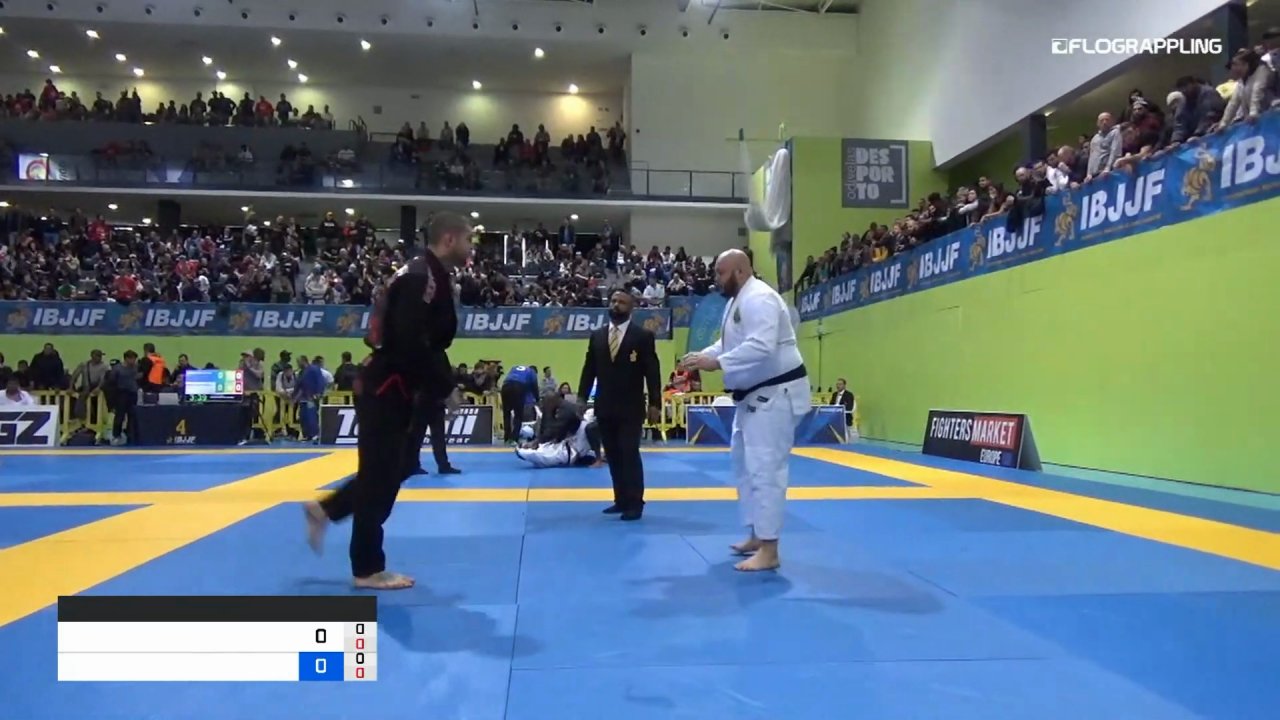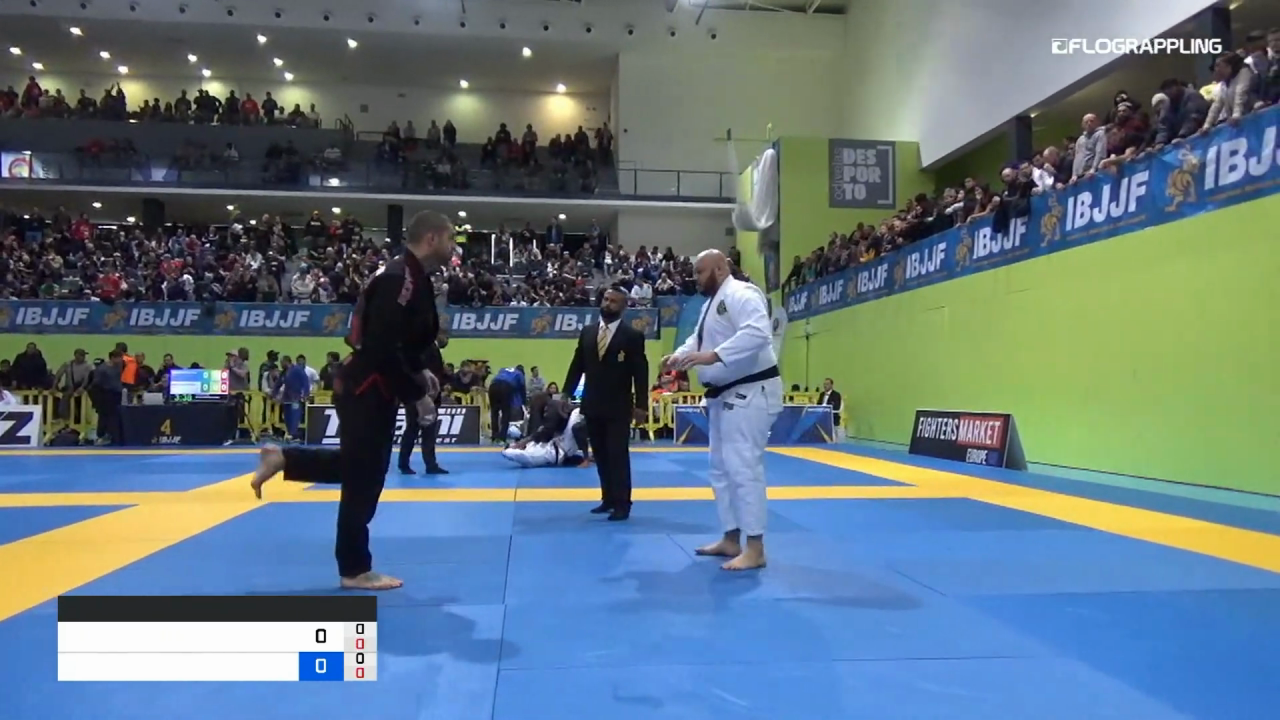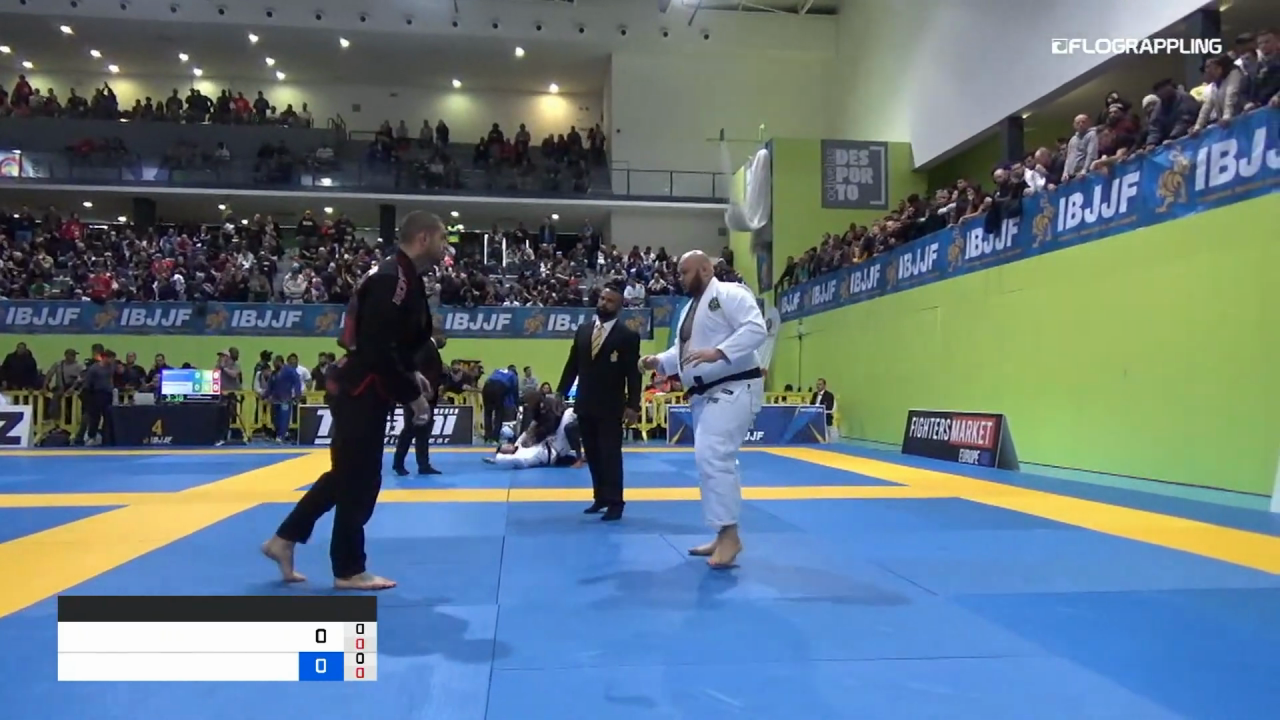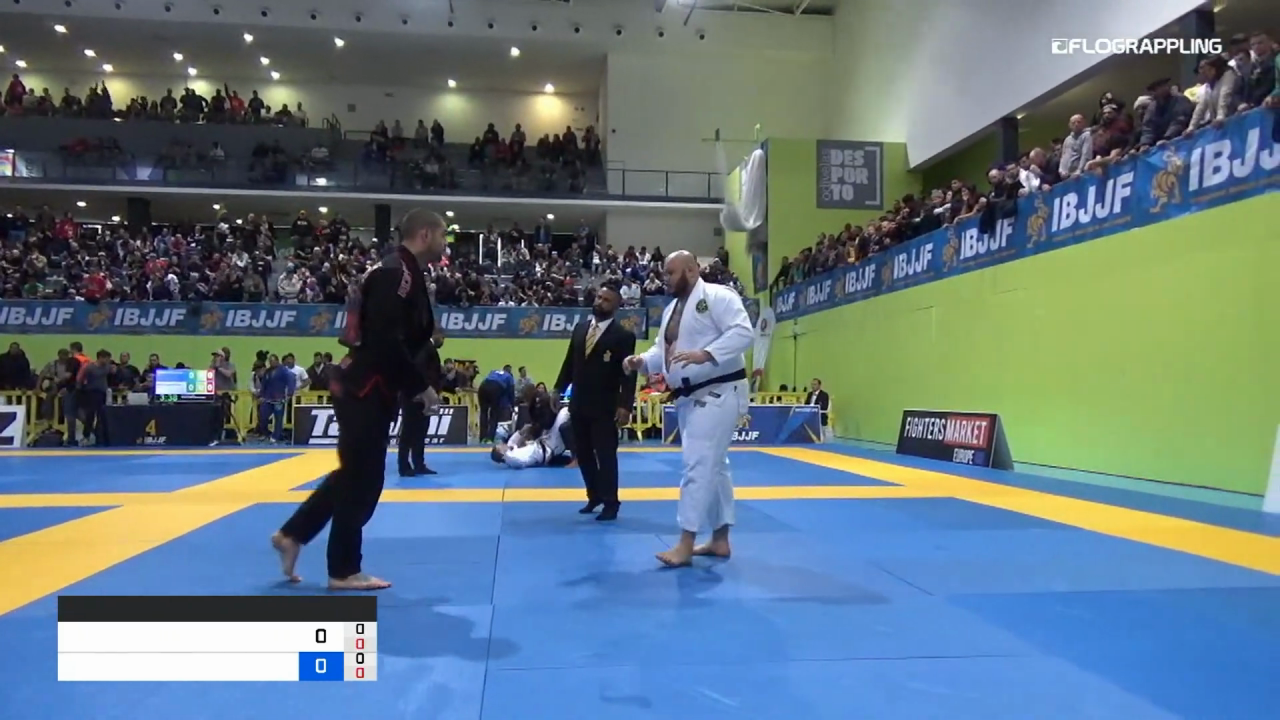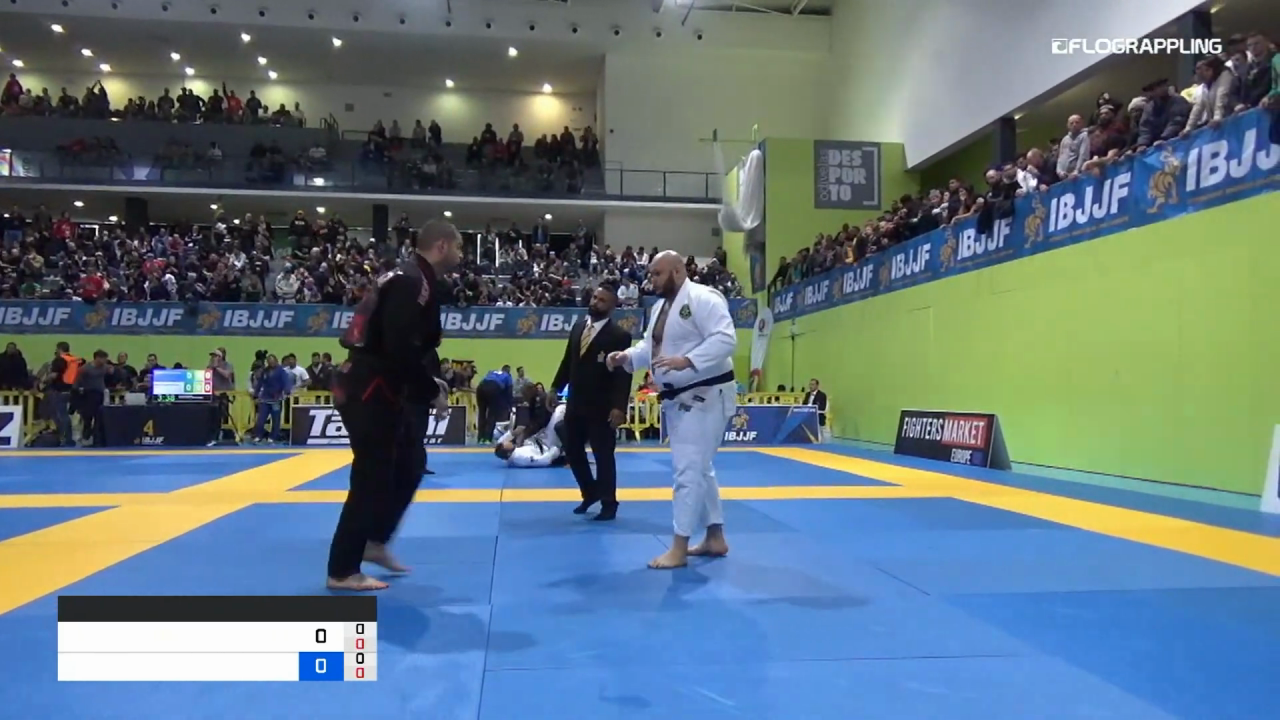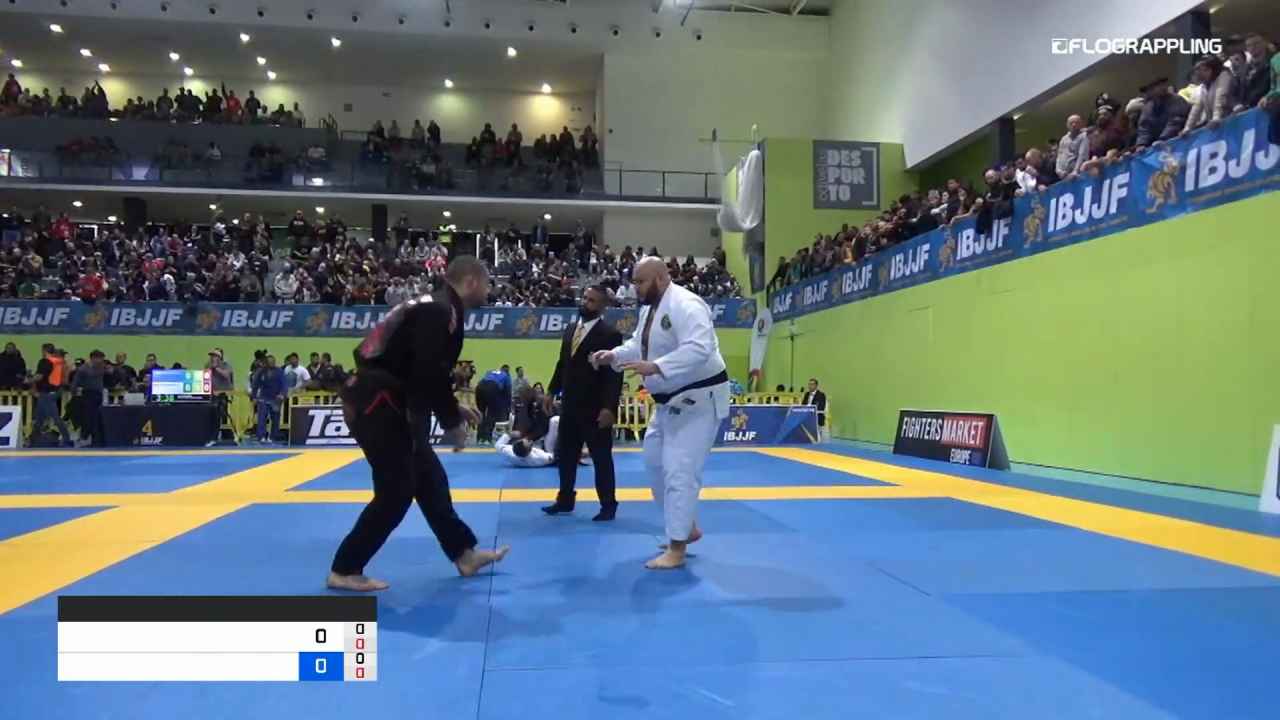
dt=0.2s
person 1, frame 1
left shoulder: (427, 276)
right shoulder: (424, 279)
right elbow: (413, 345)
left wrist: (438, 380)
right wrist: (444, 390)
left hip: (392, 386)
right hip: (388, 388)
left knee: (396, 466)
right knee: (383, 475)
left ankle: (326, 509)
right ankle: (368, 569)
person 1, frame 2
left shoulder: (411, 277)
right shoulder: (398, 280)
right elbow: (384, 347)
left wrist: (422, 370)
right wrist: (417, 395)
left hip: (373, 387)
right hip: (369, 389)
left knee: (364, 468)
right knee: (364, 477)
left ankle: (282, 459)
right ankle: (355, 569)
person 1, frame 3
left shoulder: (403, 277)
right shoulder: (391, 280)
right elbow: (378, 347)
left wrist: (410, 375)
right wrist: (411, 395)
left hip: (363, 387)
right hip: (363, 390)
left knee: (351, 474)
right knee: (360, 480)
left ankle: (285, 539)
right ankle: (349, 570)
person 1, frame 4
left shoulder: (401, 273)
right shoulder: (395, 275)
right elbow: (386, 343)
left wrist: (418, 376)
right wrist: (420, 386)
left hip: (365, 385)
right hip: (367, 388)
left knee: (355, 475)
right knee: (362, 481)
left ankle: (292, 534)
right ankle: (344, 571)
person 1, frame 5
left shoulder: (411, 279)
right shoulder: (412, 283)
right elbow: (403, 348)
left wrist: (426, 384)
right wrist: (431, 393)
left hip: (375, 387)
right hip: (370, 389)
left knee: (409, 466)
right knee: (372, 479)
left ankle: (375, 542)
right ankle: (342, 571)
person 1, frame 6
left shoulder: (434, 308)
right shoulder: (440, 312)
right elbow: (430, 373)
left wrist: (452, 408)
right wrist: (453, 421)
left hip: (385, 402)
right hip: (378, 405)
left knee: (430, 479)
right knee: (395, 491)
left ankle: (465, 554)
right ankle: (345, 570)
person 2, frame 1
left shoulder: (758, 300)
right shoulder: (739, 300)
left elbow: (760, 348)
right elbow: (730, 342)
left wrist: (716, 363)
right wrist: (704, 355)
left hip: (777, 394)
right hip: (757, 394)
left knee: (764, 469)
right knee: (743, 463)
left ankle: (769, 550)
right ankle: (758, 534)
person 2, frame 2
left shoulder: (741, 294)
right shoulder: (715, 301)
left elbow: (756, 334)
right elbow: (699, 340)
left wrist: (713, 356)
right wrist: (679, 356)
left hip: (751, 393)
right hip: (727, 394)
left knee: (743, 466)
right knee: (722, 468)
left ankle: (754, 549)
right ankle: (731, 539)
person 2, frame 3
left shoulder: (731, 294)
right shoulder: (691, 306)
left elbow: (756, 329)
right elbow: (682, 349)
left wrist: (718, 352)
right wrist: (658, 361)
left hip: (734, 390)
right hip: (706, 393)
left knee: (712, 458)
right knee: (714, 462)
left ankle: (729, 536)
right ankle: (723, 537)
person 2, frame 4
left shoulder: (718, 296)
right shoulder: (673, 308)
left elbow: (743, 333)
right elbow: (663, 349)
left wrist: (705, 354)
right wrist: (641, 361)
left hip: (718, 393)
right hip: (690, 396)
left knee: (698, 465)
right knee: (713, 466)
left ankle: (686, 544)
right ankle: (720, 540)
person 2, frame 5
left shoulder: (704, 299)
right shoulder: (661, 306)
left elbow: (725, 340)
right elbow: (650, 345)
left wrist: (686, 361)
right wrist: (626, 357)
left hip: (704, 396)
right hip: (678, 397)
left knee: (689, 469)
right knee: (698, 468)
left ankle: (679, 548)
right ankle: (715, 537)
person 2, frame 6
left shoulder: (686, 306)
right shoulder: (650, 309)
left elbow: (697, 350)
right elbow: (639, 344)
left wrist: (654, 367)
right wrist: (613, 355)
left hip: (698, 398)
right hip: (673, 399)
left knee: (680, 471)
right knee: (655, 461)
left ankle: (676, 548)
right ankle: (685, 527)
person 3, frame 1
left shoulder: (643, 336)
right shoulder: (597, 336)
left elbow: (652, 372)
right elbow: (589, 369)
left wrist: (654, 403)
right wrist: (582, 397)
left hip: (631, 407)
right hip: (605, 406)
left knee: (630, 453)
right knee: (613, 455)
left ankle: (634, 503)
right ankle: (621, 500)
person 3, frame 2
left shoulder: (632, 336)
right shoulder: (587, 332)
left elbow: (640, 372)
right elbow: (577, 365)
left wrist: (641, 404)
right wrist: (566, 393)
left hip: (618, 406)
right hip: (592, 404)
left knee: (618, 454)
right knee: (600, 454)
left ankle: (622, 503)
right ankle: (608, 498)
person 3, frame 3
left shoulder: (627, 336)
right shoulder: (583, 330)
left elbow: (634, 373)
right elbow: (573, 363)
left wrist: (632, 405)
right wrist: (562, 392)
left hip: (610, 406)
right hip: (585, 404)
left knee: (610, 454)
right knee: (592, 454)
left ankle: (614, 503)
right ankle: (600, 497)
person 3, frame 4
left shoulder: (623, 336)
right shoulder: (580, 329)
left elbow: (628, 374)
right elbow: (569, 362)
left wrist: (625, 406)
right wrist: (558, 389)
left hip: (605, 407)
right hip: (579, 404)
left knee: (606, 455)
right knee: (582, 453)
left ankle: (610, 504)
right ankle: (595, 495)
person 3, frame 5
left shoulder: (618, 336)
right shoulder: (577, 328)
left elbow: (623, 374)
right elbow: (567, 361)
left wrist: (619, 407)
right wrist: (555, 388)
left hip: (601, 407)
right hip: (576, 404)
left knee: (603, 455)
right knee: (572, 451)
left ankle: (608, 504)
right ankle: (590, 492)
person 3, frame 6
left shoulder: (609, 335)
right shoulder: (571, 330)
left elbow: (614, 374)
left wrist: (609, 407)
right wrist: (552, 391)
left hip: (594, 408)
right hip: (570, 405)
left knee: (601, 456)
right knee: (564, 453)
left ankle: (608, 504)
right ankle: (565, 500)
